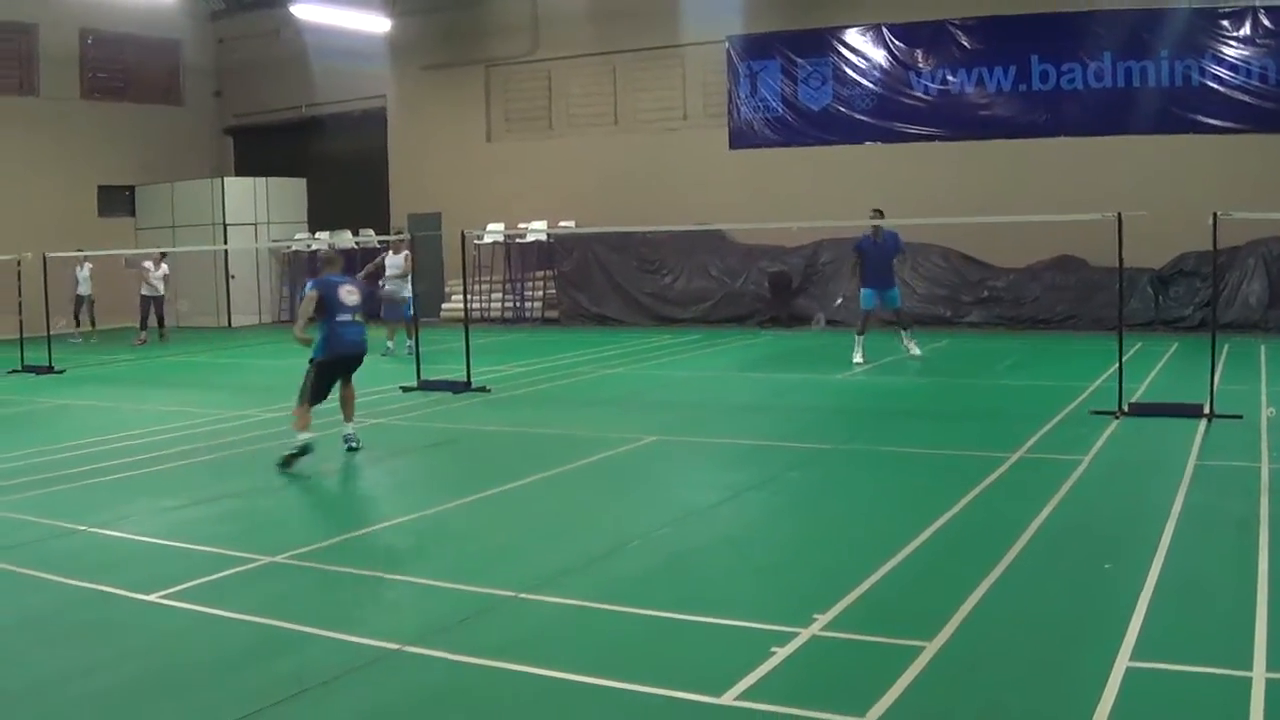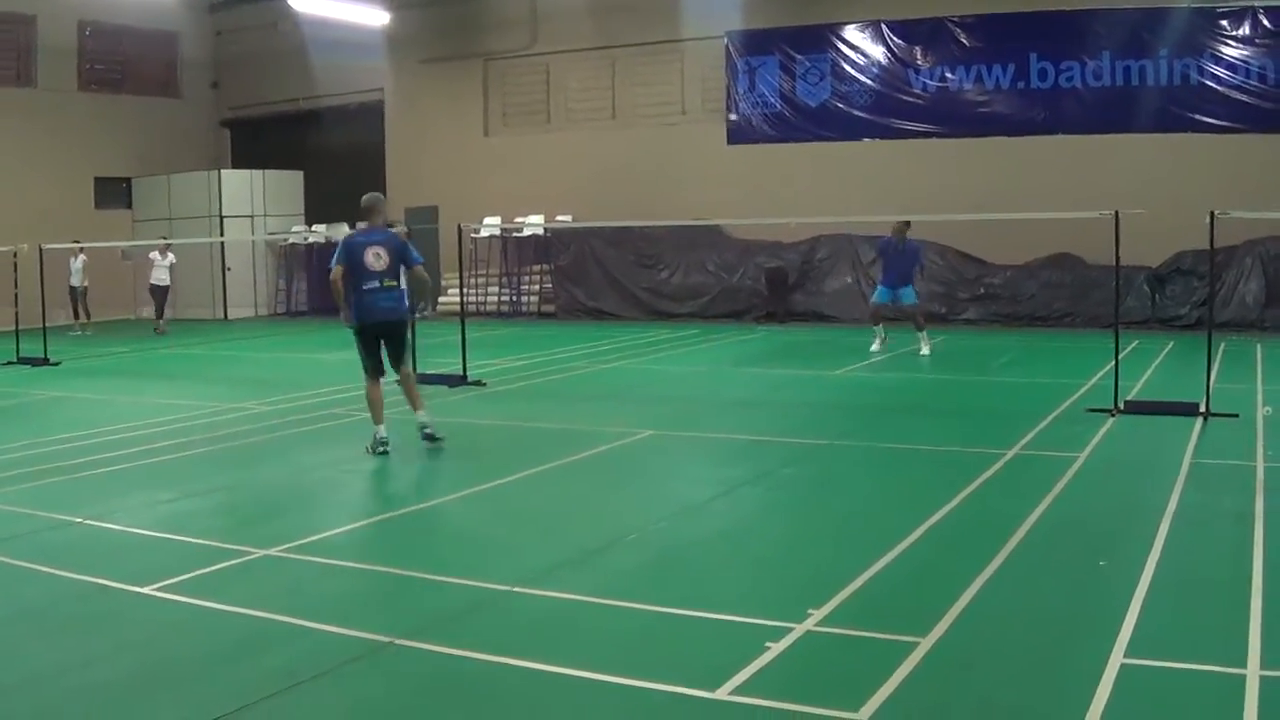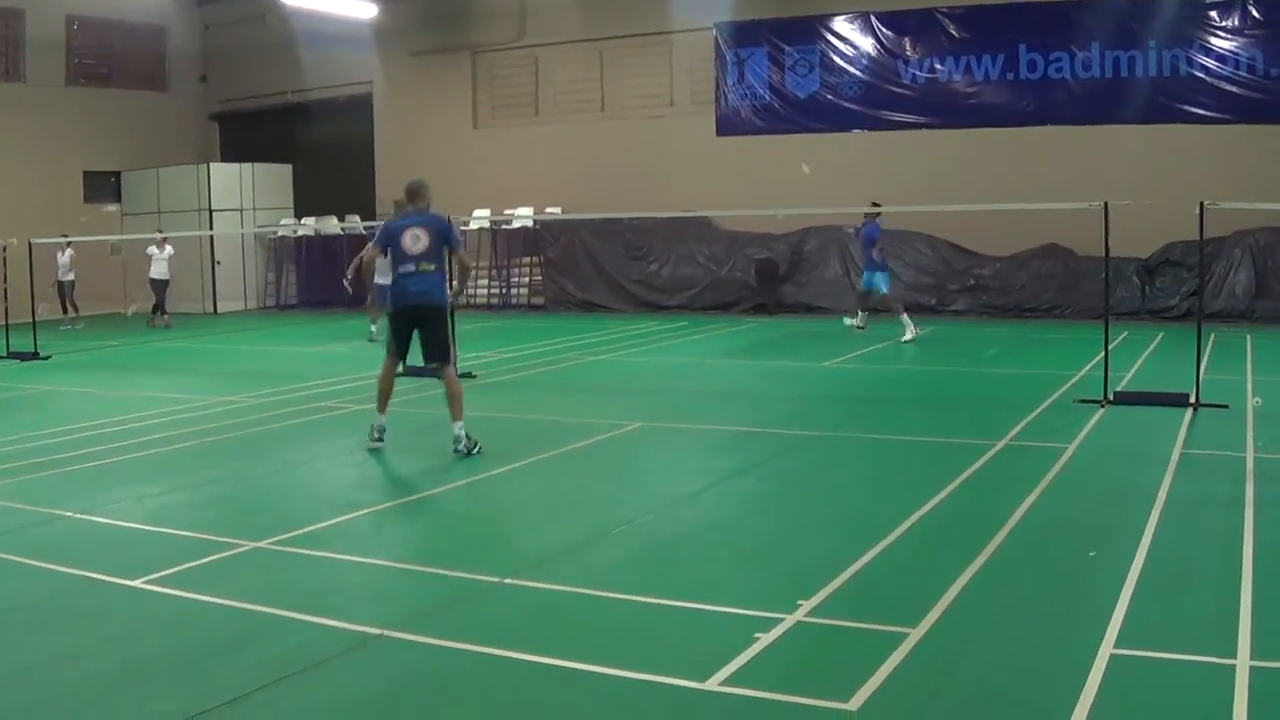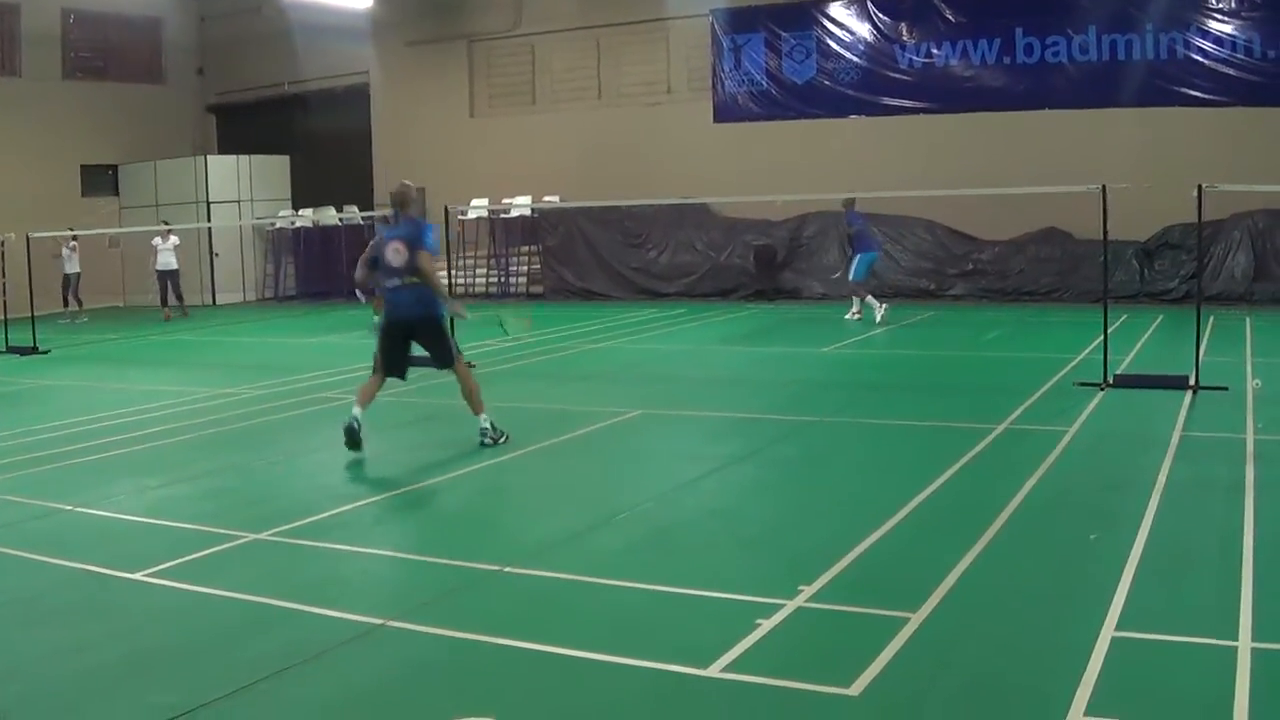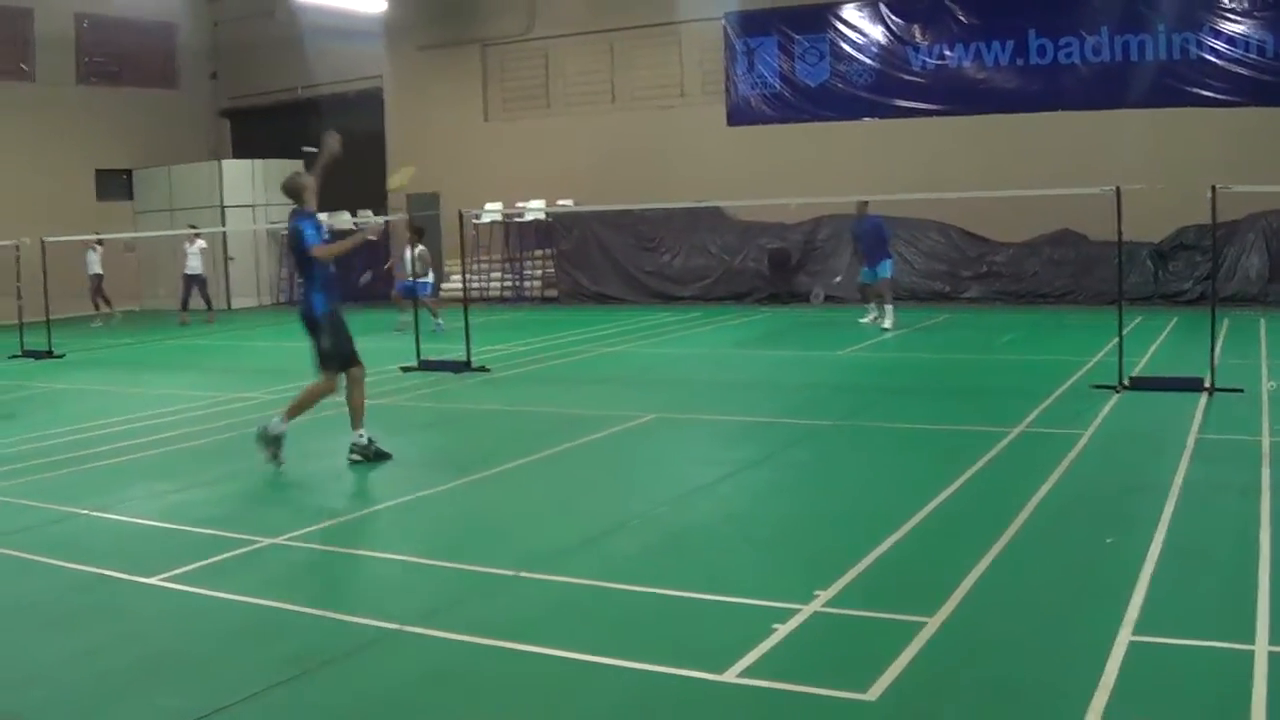
dt=0.4s
person 1, frame 1
left shoulder: (319, 281)
right shoulder: (356, 284)
left elbow: (310, 298)
left wrist: (299, 328)
left hip: (334, 348)
right hip: (359, 346)
left knee: (304, 405)
right knee: (346, 383)
left ankle: (302, 441)
right ankle: (350, 433)
person 1, frame 2
left shoulder: (349, 242)
right shoulder: (397, 240)
left elbow: (335, 278)
right elbow: (422, 278)
left wrist: (345, 309)
left hip: (365, 317)
right hip: (396, 314)
left knee: (372, 377)
right knee: (404, 369)
left ankle: (381, 436)
right ankle: (423, 423)
person 1, frame 3
left shoulder: (391, 226)
right shoulder: (441, 224)
left elbow: (368, 258)
right elbow: (464, 262)
right wrist: (460, 287)
left hip: (401, 302)
right hip: (434, 301)
left knee: (391, 363)
right knee: (446, 368)
left ankle: (379, 426)
right ankle: (459, 435)
person 1, frame 4
left shoulder: (383, 235)
right shoulder: (422, 229)
left elbow: (361, 277)
right elbow: (425, 265)
right wrist: (448, 300)
left hip: (393, 316)
right hip: (423, 312)
left knee: (378, 376)
right knee: (459, 367)
left ankle: (356, 417)
right ankle: (486, 427)
person 1, frame 5
left shoulder: (304, 216)
right shoulder: (304, 222)
left elbow: (310, 181)
right elbow: (321, 253)
left wrist: (326, 156)
right wrist: (359, 237)
left hip: (325, 309)
right hip: (319, 311)
left knee: (356, 373)
right knee: (329, 381)
left ankle: (360, 442)
right ankle: (274, 427)
